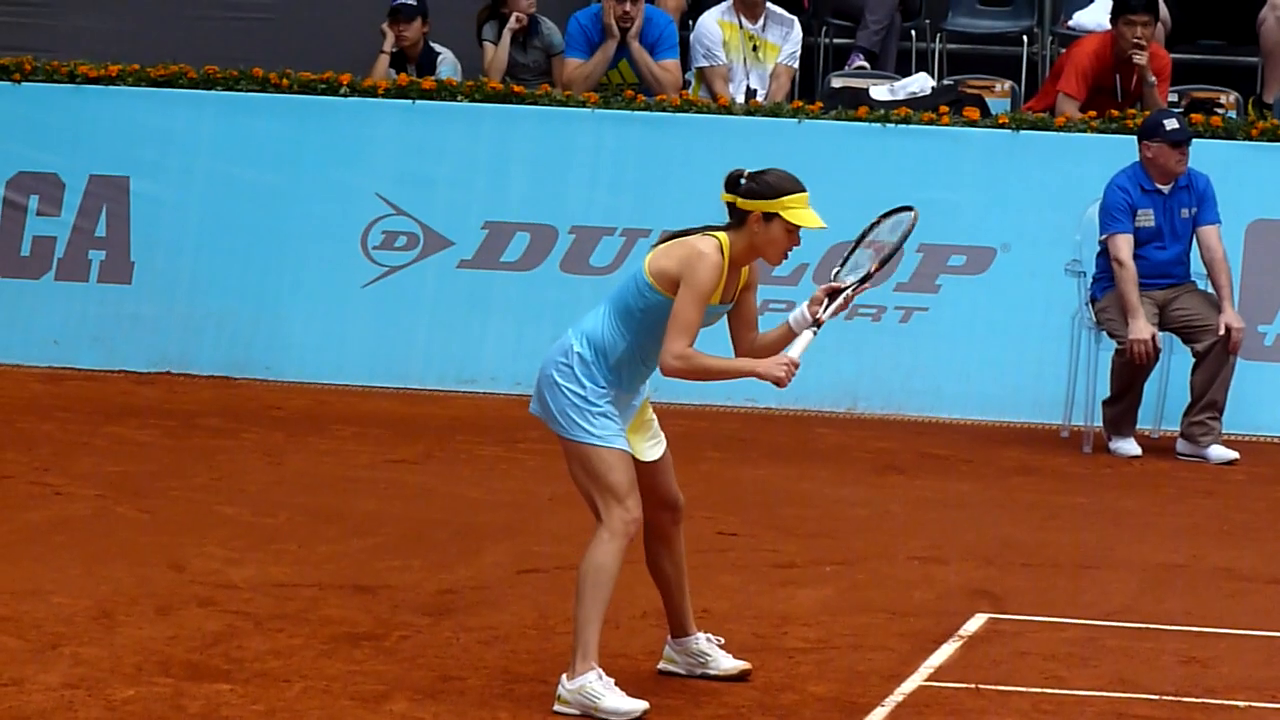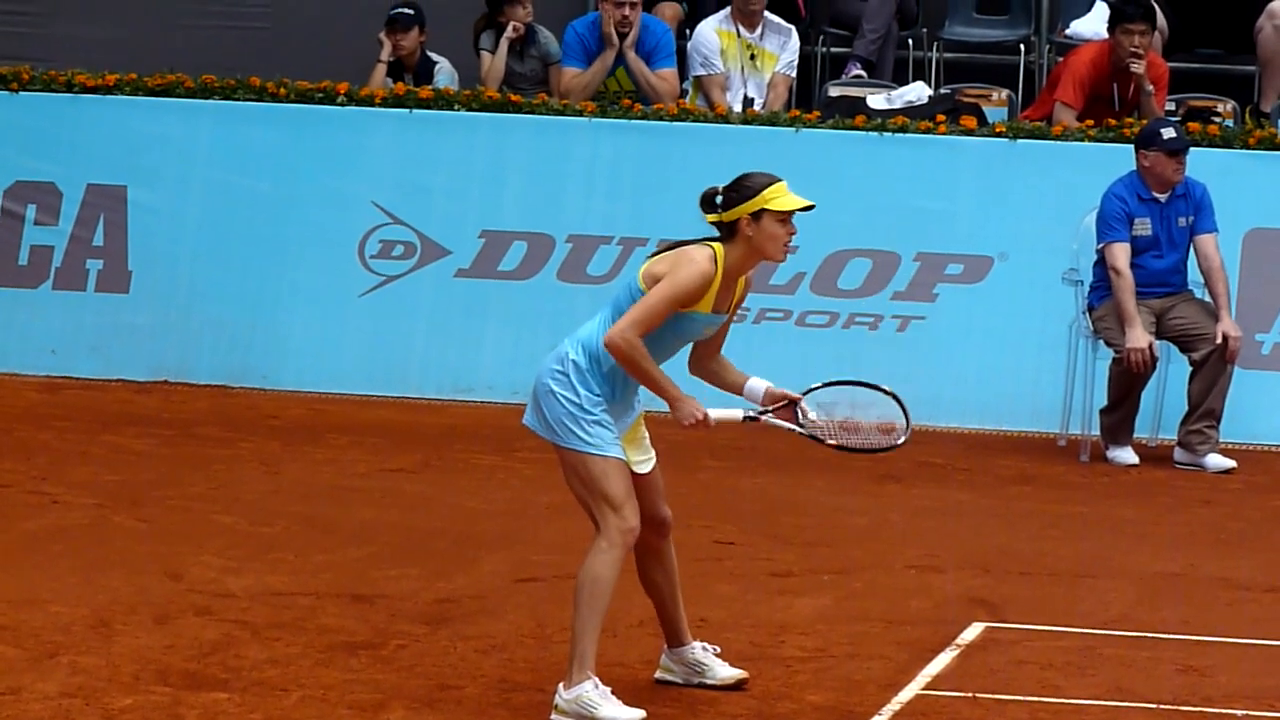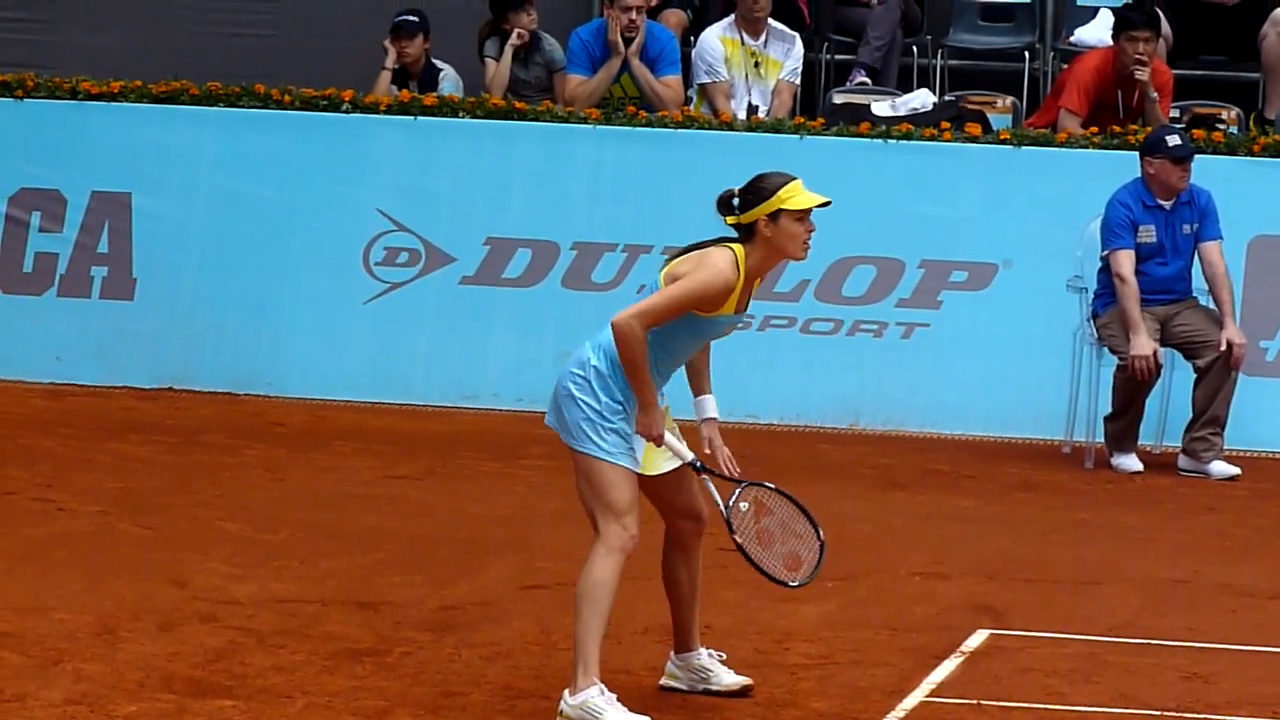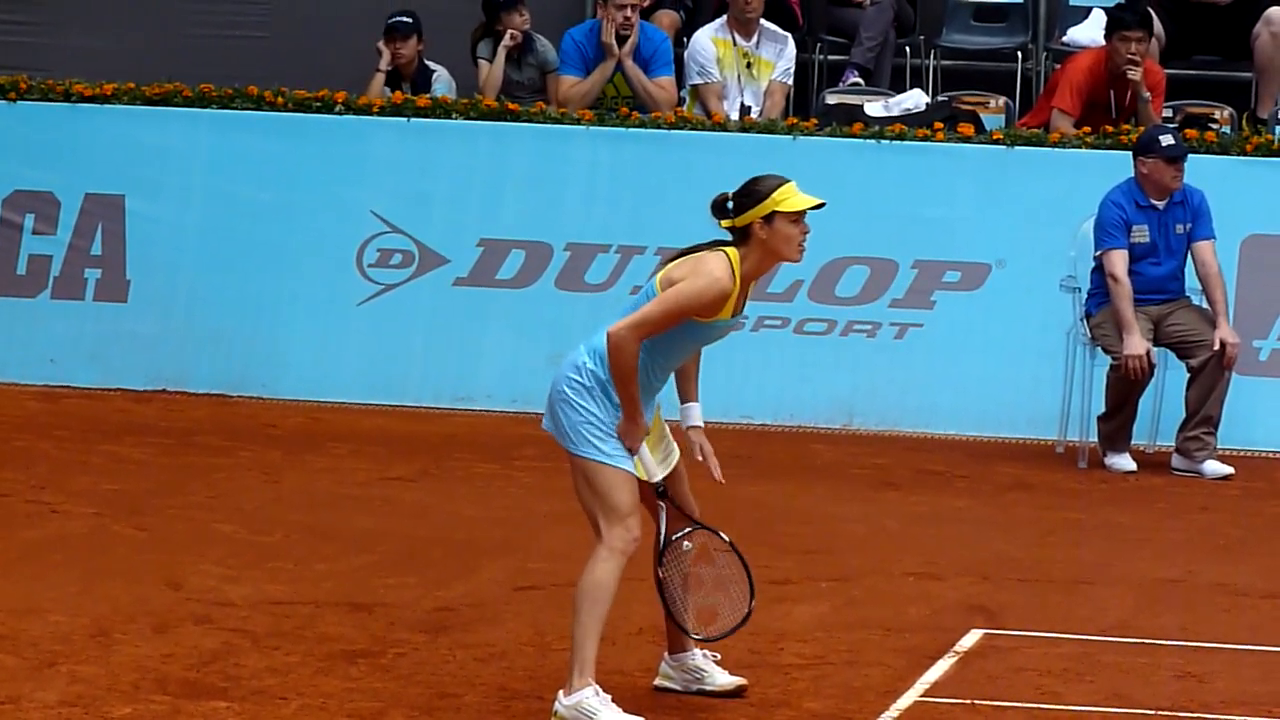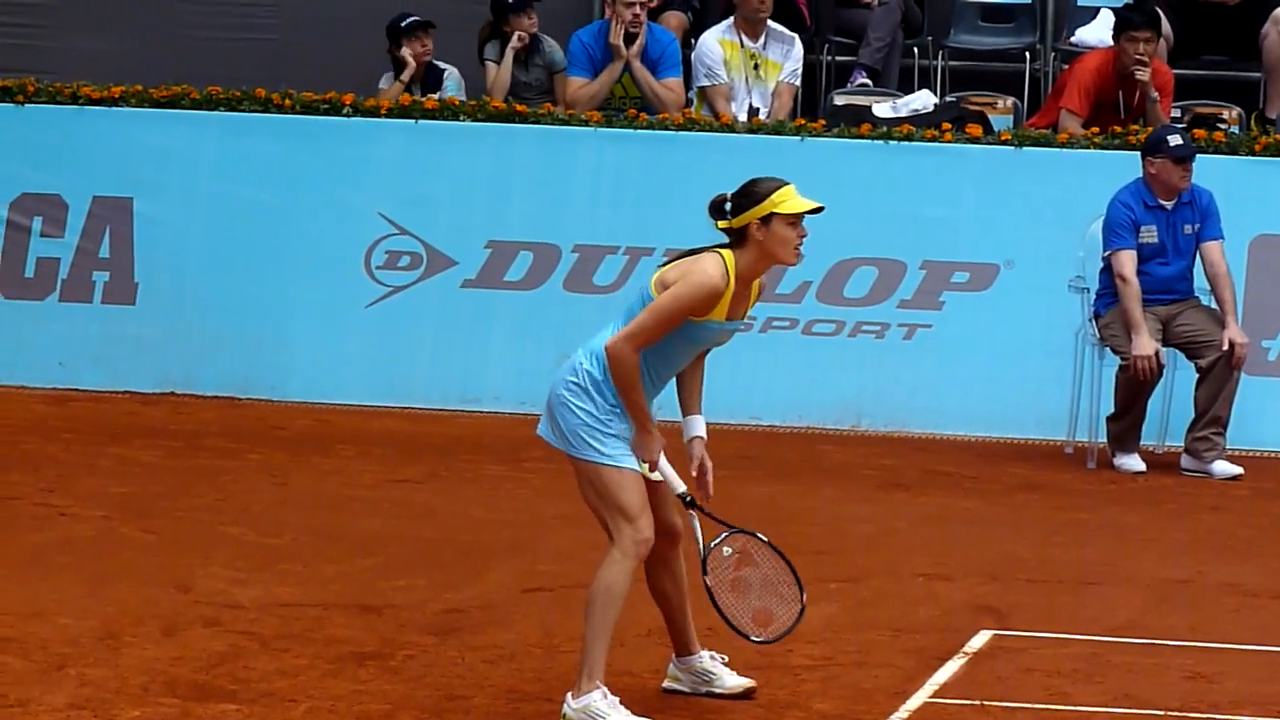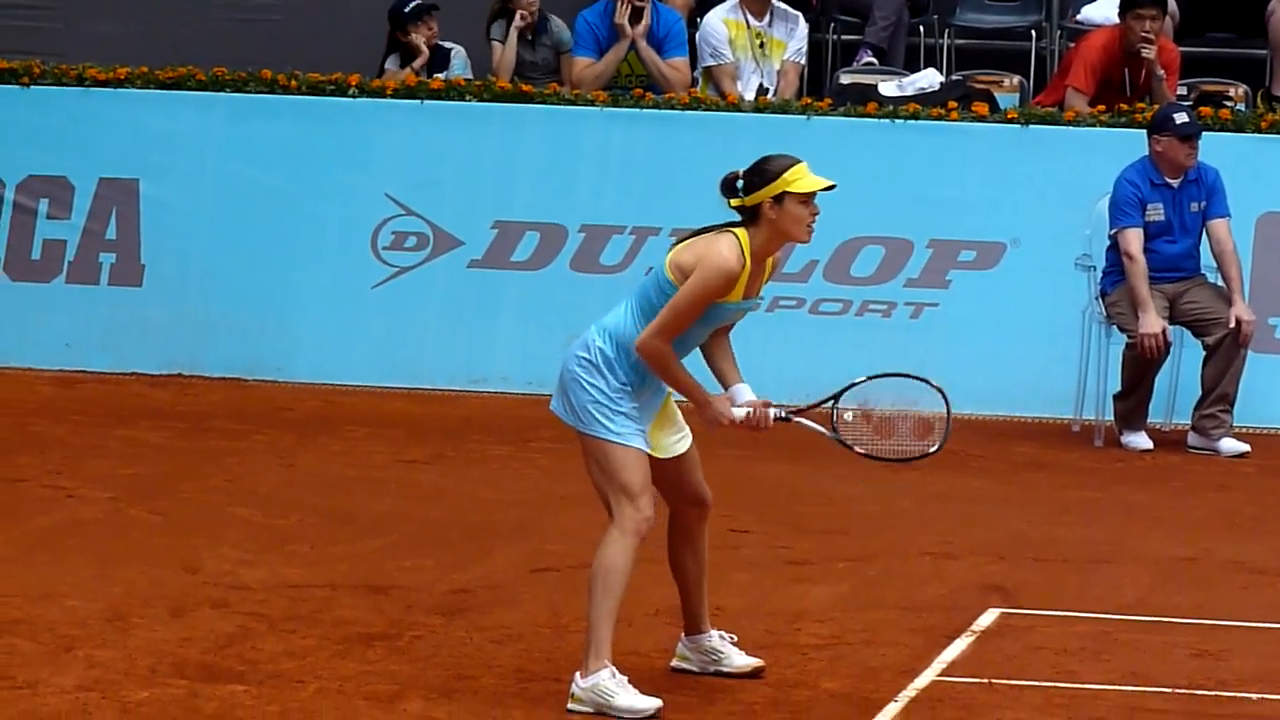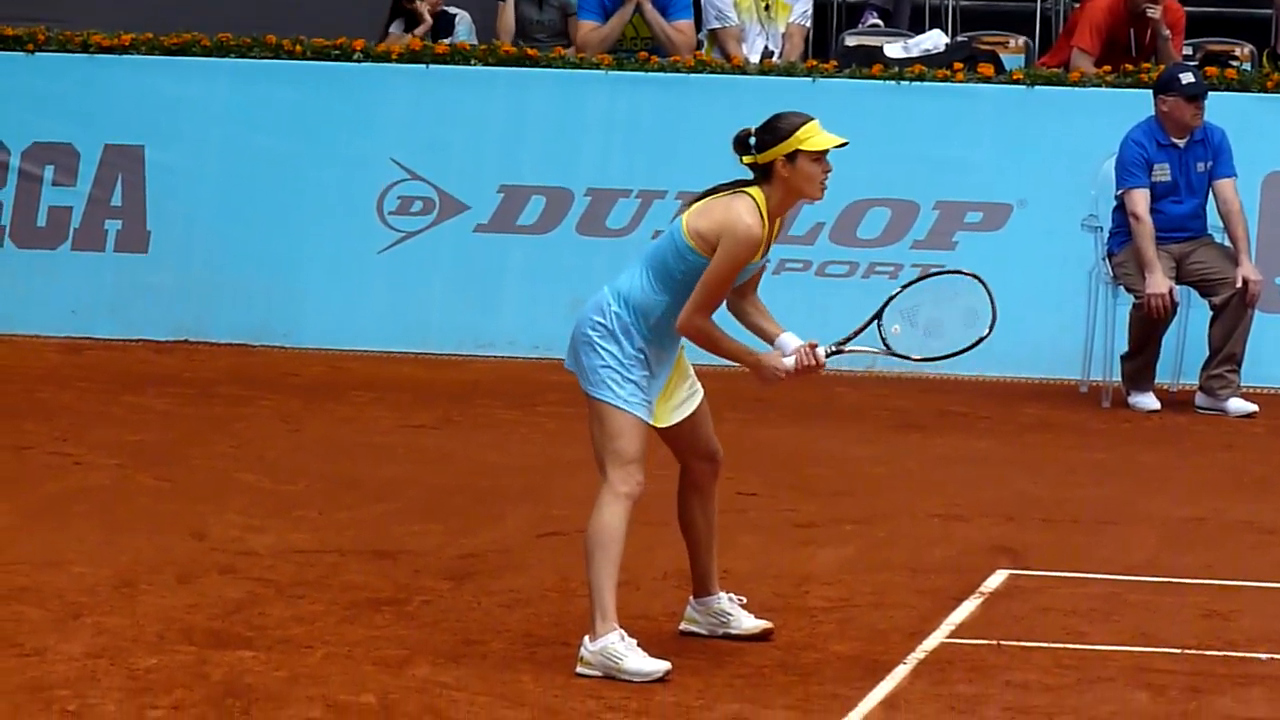
dt=0.3s
person 1, frame 1
left shoulder: (742, 268)
right shoulder: (704, 257)
left elbow: (748, 347)
right elbow: (675, 360)
left wrist: (805, 316)
right wrist: (758, 368)
left hip: (622, 388)
right hip: (581, 379)
left knee: (666, 511)
right knee: (622, 517)
left ankle: (685, 644)
person 1, frame 2
left shoulder: (737, 281)
right shoulder: (699, 266)
left elbow: (705, 360)
right elbow: (620, 339)
left wrist: (760, 391)
right wrist: (678, 400)
left hip: (617, 399)
right hip: (577, 388)
left knee: (656, 524)
right knee: (621, 528)
left ankle: (680, 653)
person 1, frame 3
left shoulder: (749, 272)
right shoulder: (721, 270)
right elbow: (626, 323)
left wrist: (707, 414)
right wrist: (651, 406)
left hip: (635, 399)
right hip: (598, 392)
left knee: (689, 520)
right knee: (619, 535)
left ankle: (687, 659)
person 1, frame 4
left shoulder: (744, 274)
right shoulder: (717, 277)
right elbow: (622, 334)
left wrist: (692, 419)
right wrist: (634, 417)
left hip: (628, 400)
right hip: (592, 392)
right knee: (621, 535)
left ankle: (681, 660)
person 1, frame 5
left shoulder: (750, 285)
right shoulder: (710, 277)
right elbow: (620, 346)
left wrist: (696, 433)
right wrist: (647, 430)
left hip: (626, 405)
right hip: (591, 397)
left knee: (668, 534)
right knee: (635, 538)
left ankle: (689, 663)
person 1, frame 6
left shoulder: (763, 260)
right shoulder: (725, 258)
right elbow: (650, 342)
left wrist: (742, 393)
right wrist: (706, 404)
left hip: (644, 385)
right hip: (603, 376)
left knee: (693, 506)
right knee: (633, 516)
left ankle: (698, 642)
person 1, frame 7
left shoulder: (769, 213)
right shoulder: (745, 223)
left elbow: (742, 297)
right elbow: (691, 320)
left wrist: (787, 343)
right wrist: (757, 361)
left hip: (656, 342)
right hip: (615, 336)
left knee: (704, 463)
right knee: (624, 481)
left ankle: (706, 604)
right ankle: (603, 639)
person 2, frame 1
left shoulder: (1199, 184)
right shoulder: (1121, 188)
left elbow: (1213, 249)
right elbow: (1122, 259)
left wrist: (1228, 308)
right wrist: (1136, 319)
left hip: (1177, 288)
right hip: (1120, 289)
left knee: (1224, 332)
right knee: (1140, 344)
left ankle: (1198, 435)
right ankle: (1119, 431)
person 2, frame 2
left shoulder: (1196, 194)
right shoulder: (1118, 197)
left elbow: (1210, 258)
right elbow: (1119, 268)
left wrist: (1225, 316)
right wrist: (1133, 327)
left hip: (1175, 297)
right hip: (1118, 298)
left knee: (1221, 341)
right knee: (1138, 353)
left ankle: (1196, 444)
right ankle: (1117, 439)
person 2, frame 3
left shoulder: (1200, 201)
right shoulder: (1123, 204)
left elbow: (1215, 265)
right elbow: (1123, 274)
left wrist: (1229, 323)
right wrist: (1138, 335)
left hip: (1179, 305)
right hip: (1121, 306)
left knee: (1226, 348)
right knee: (1141, 360)
left ankle: (1200, 451)
right ankle: (1121, 447)
person 2, frame 4
left shoulder: (1194, 201)
right shoulder: (1116, 204)
left elbow: (1208, 265)
right elbow: (1117, 275)
left wrist: (1223, 323)
right wrist: (1131, 335)
left hip: (1172, 304)
right hip: (1116, 305)
left knee: (1219, 348)
right knee: (1135, 360)
left ankle: (1193, 451)
right ankle: (1115, 446)
person 2, frame 5
left shoulder: (1202, 201)
right shoulder: (1125, 204)
left elbow: (1216, 265)
right elbow: (1125, 275)
left wrist: (1231, 323)
right wrist: (1140, 335)
left hip: (1182, 304)
right hip: (1124, 305)
left knee: (1228, 348)
right knee: (1144, 360)
left ankle: (1203, 451)
right ankle: (1124, 446)
person 2, frame 6
left shoulder: (1208, 178)
right shoulder: (1131, 182)
left elbow: (1223, 242)
right elbow: (1132, 253)
left wrist: (1238, 301)
right wrist: (1147, 313)
left hip: (1188, 282)
right hip: (1131, 283)
left knee: (1235, 325)
right knee: (1151, 338)
left ankle: (1209, 429)
right ankle: (1131, 425)
person 2, frame 7
left shoulder: (1215, 138)
right shoulder: (1137, 142)
left elbow: (1229, 202)
right elbow: (1139, 214)
left wrist: (1245, 260)
right wrist: (1154, 273)
left hip: (1194, 242)
right hip: (1137, 244)
left knee: (1242, 285)
right knee: (1158, 299)
left ankle: (1217, 388)
right ankle: (1138, 384)
